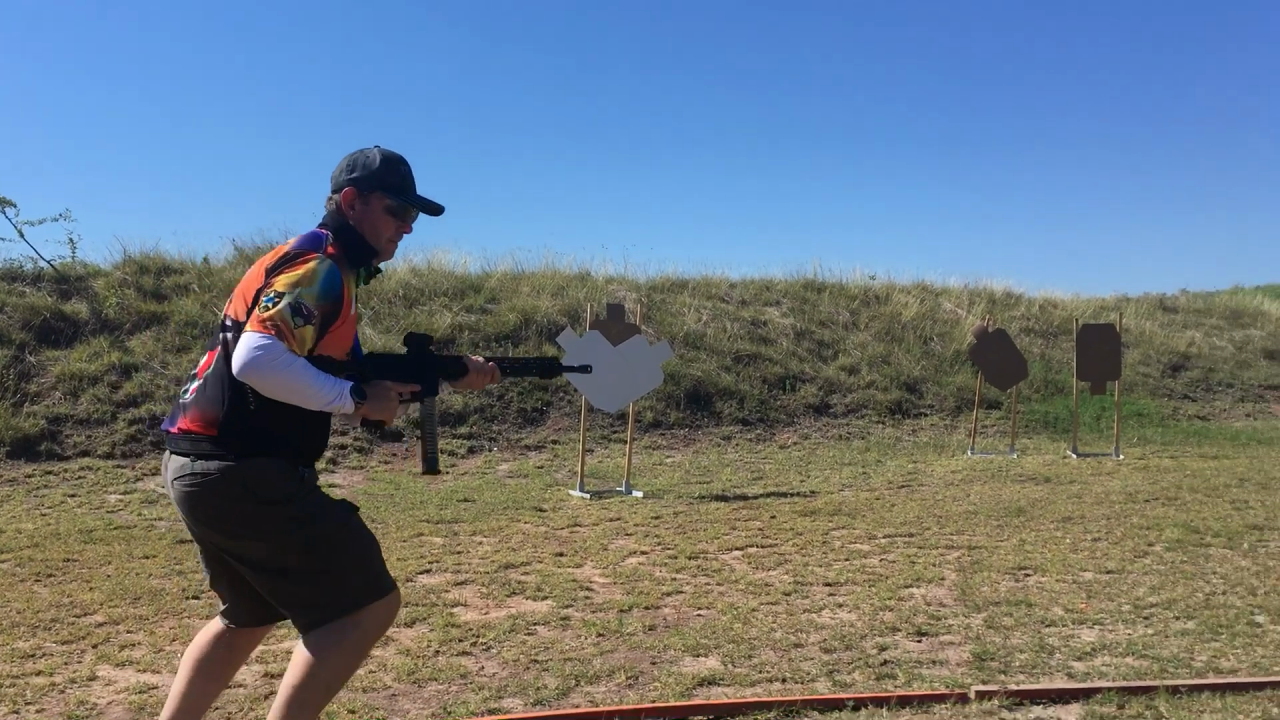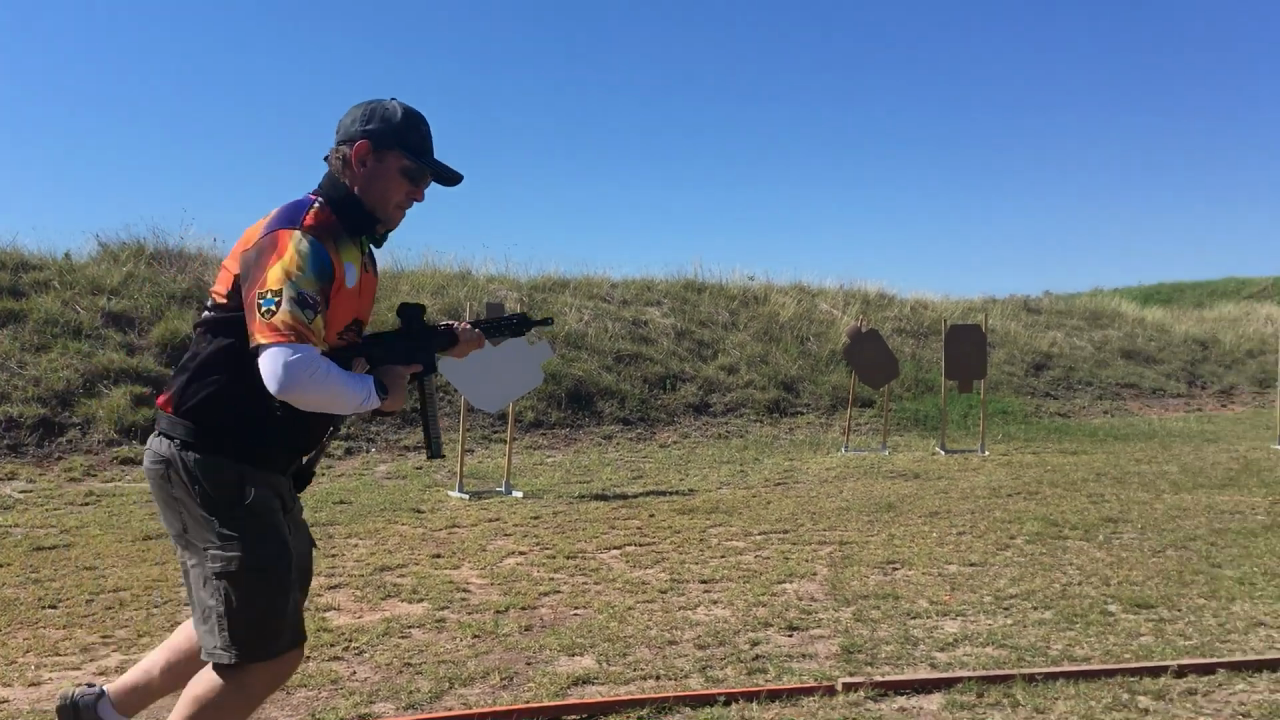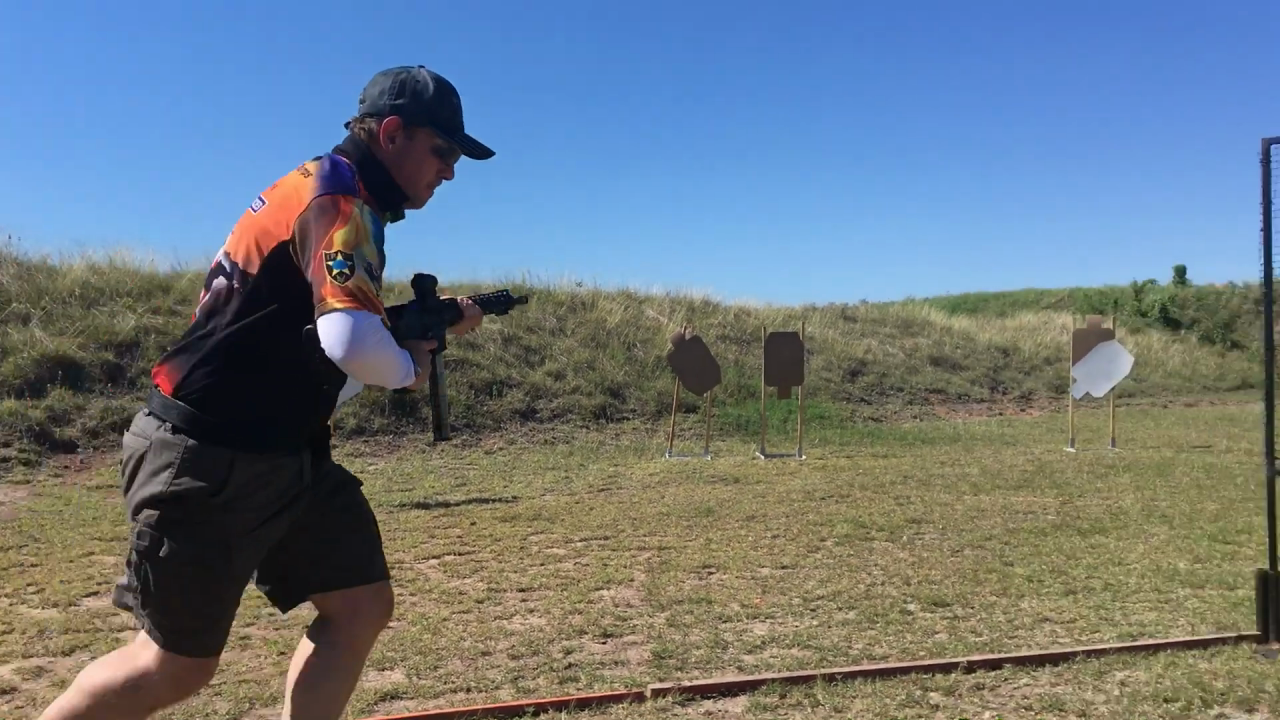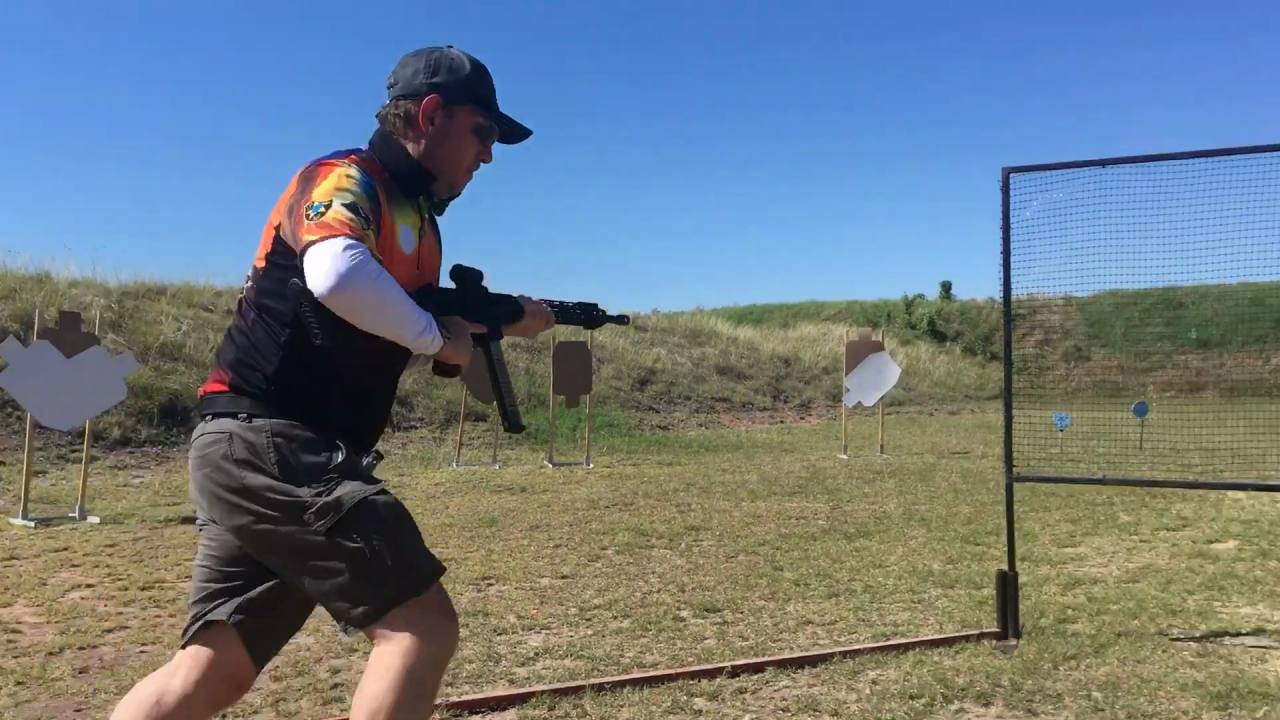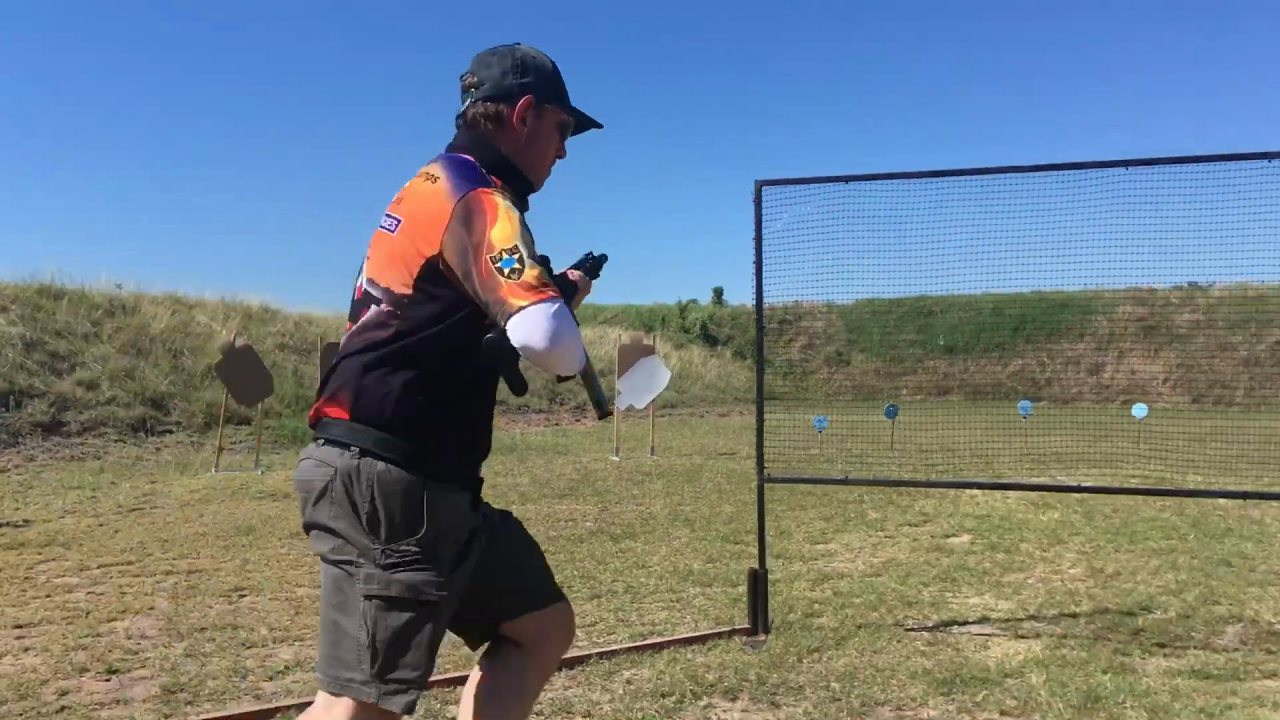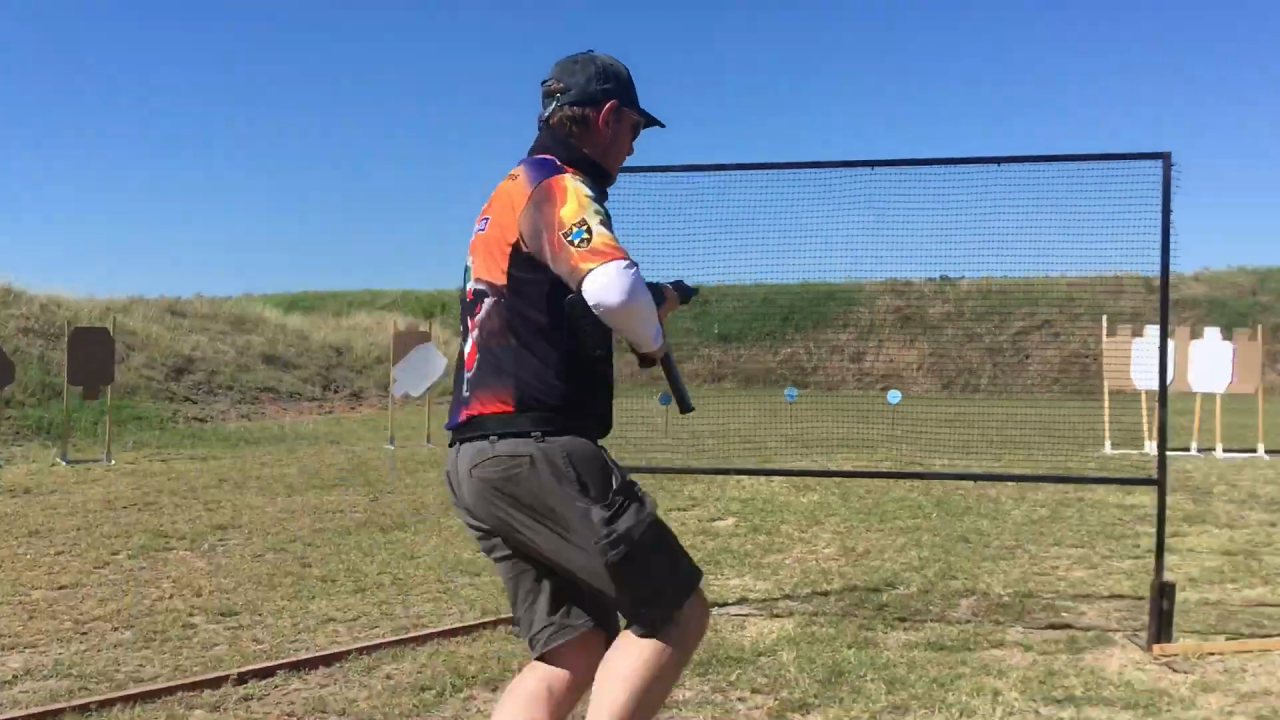
dt=0.2s
person 1, frame 1
left shoulder: (341, 272)
right shoulder: (316, 266)
left elbow: (356, 373)
right elbow: (260, 362)
left wrist: (450, 376)
right wrist: (357, 401)
left hip: (207, 468)
right hip: (239, 472)
left knee: (249, 618)
right knee: (365, 607)
person 1, frame 2
left shoulder: (352, 247)
right shoulder: (299, 239)
left elbow: (327, 339)
right elbow: (290, 373)
right wrist: (383, 390)
left hip: (254, 468)
right hip: (210, 464)
left knee: (253, 628)
right knee: (264, 656)
person 1, frame 3
left shoulder: (329, 194)
right shoulder: (340, 200)
right elbow: (350, 340)
right wrist: (406, 367)
left hip: (263, 450)
right hip: (204, 450)
left knee: (361, 604)
right knee: (180, 659)
person 1, frame 4
left shoulder: (416, 218)
right shoulder: (345, 180)
left elbow: (391, 311)
right elbow: (336, 275)
left wrist: (506, 321)
right wrist: (435, 336)
left hip: (301, 452)
right hip: (270, 442)
left knee: (219, 665)
right knee: (423, 628)
person 1, frame 5
left shoulder: (428, 195)
right shoulder: (477, 197)
right elbow: (543, 335)
left wrist: (553, 294)
right wrist: (570, 352)
left hip: (412, 479)
right hip: (381, 480)
left knee: (544, 629)
person 1, frame 6
left shoulder: (510, 196)
right shoulder: (558, 187)
right elbow: (614, 291)
left wrist: (653, 297)
right wrist: (651, 338)
left hip: (486, 459)
right hip: (535, 452)
left knee: (571, 650)
right knee: (672, 621)
